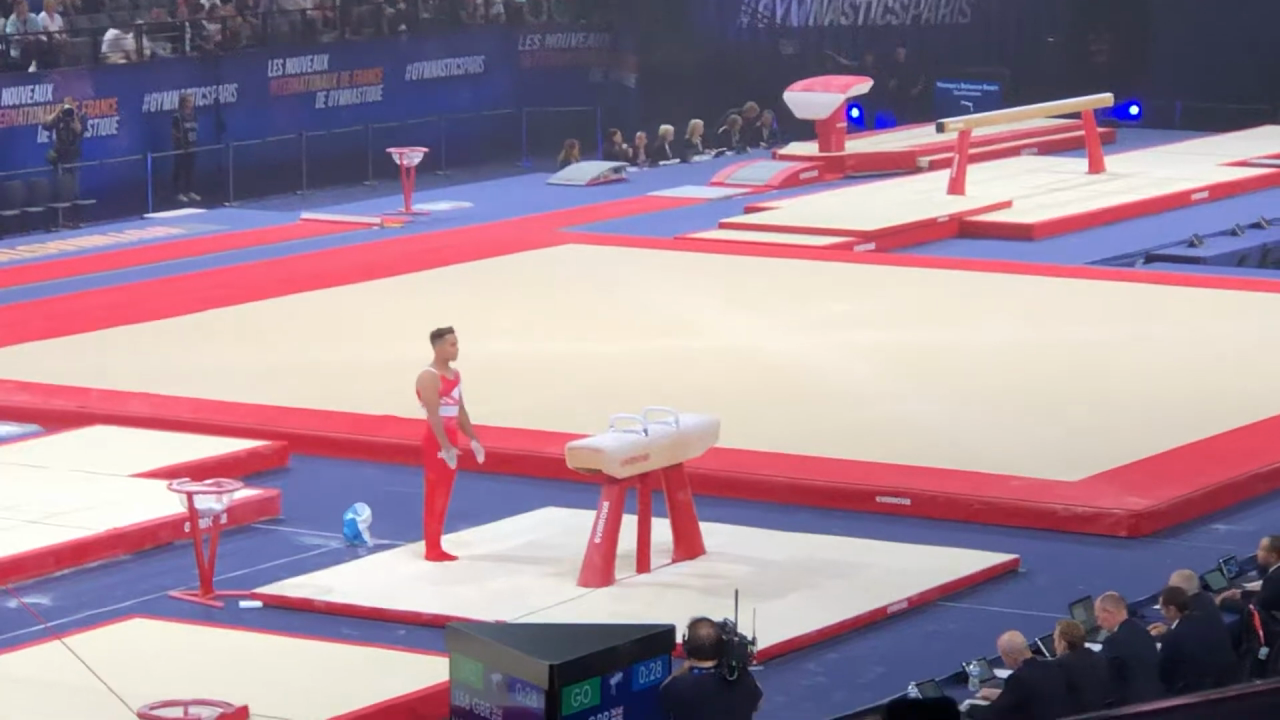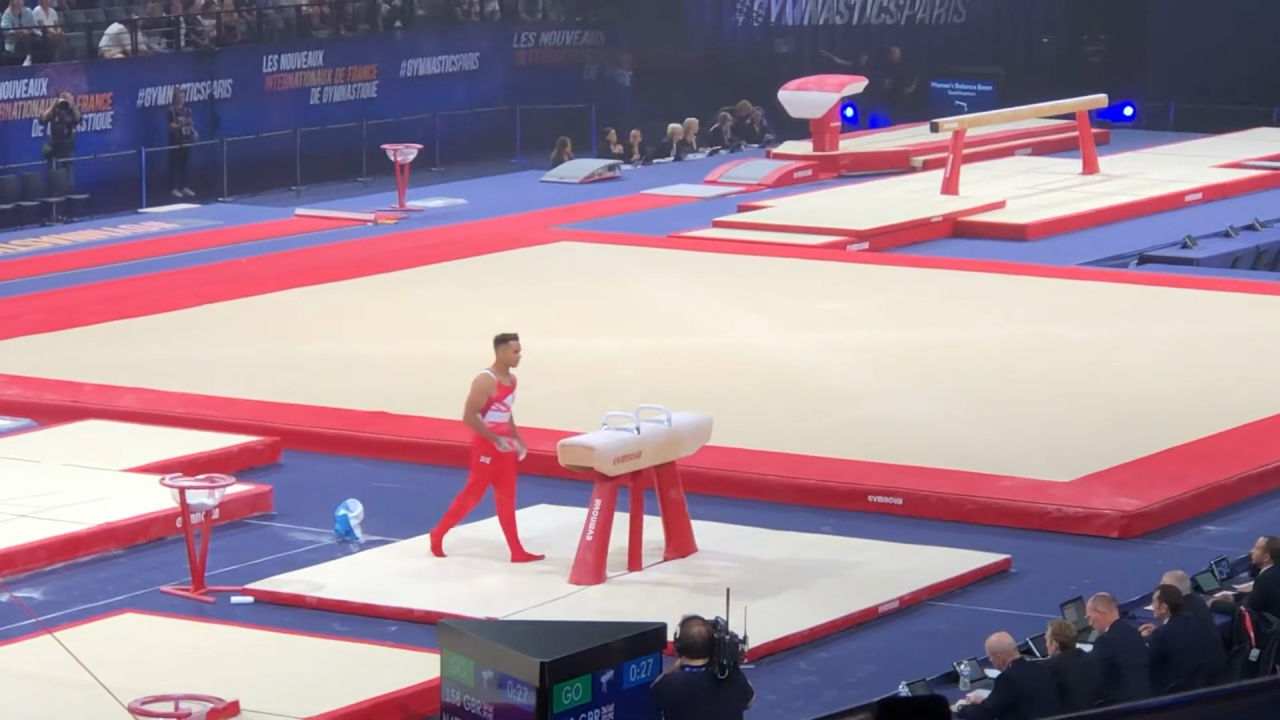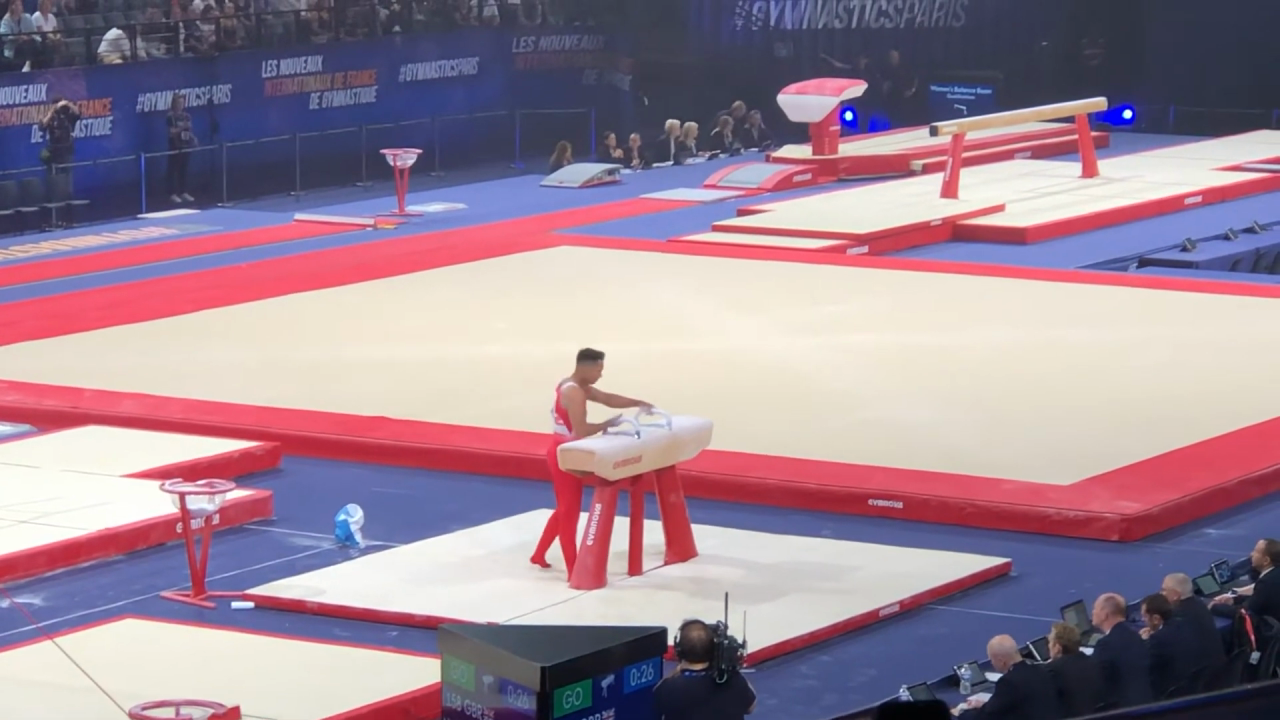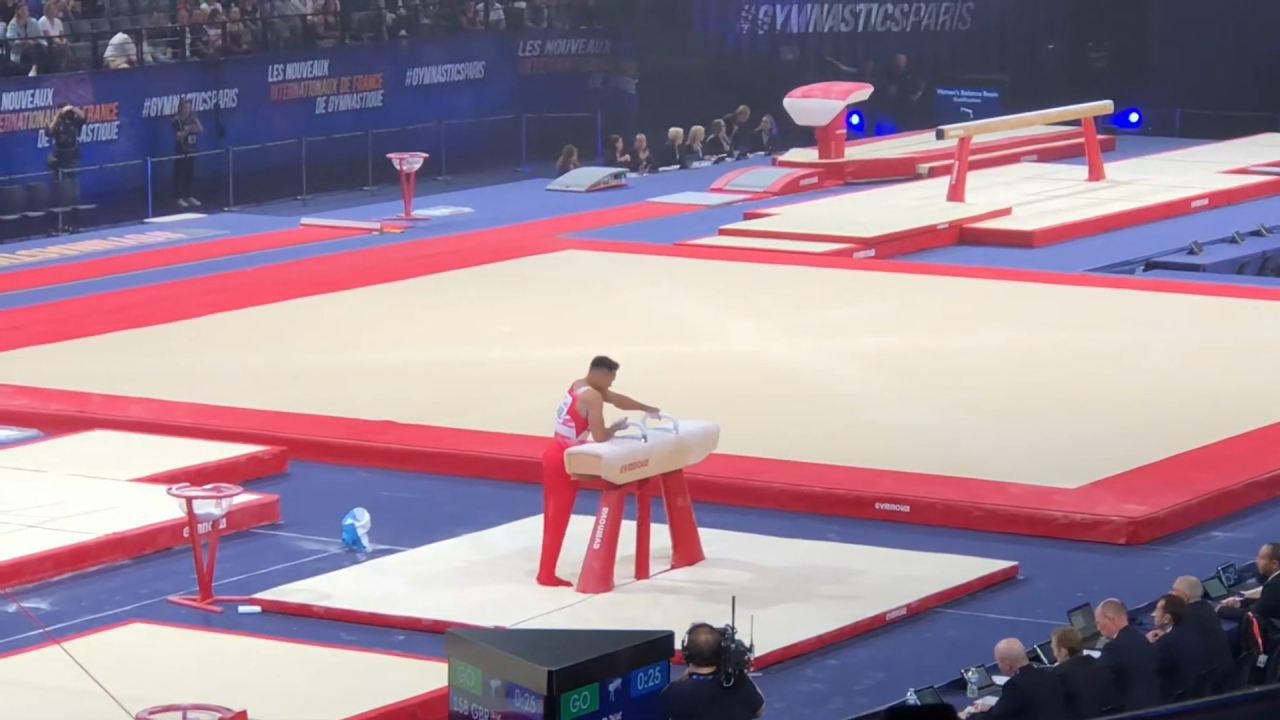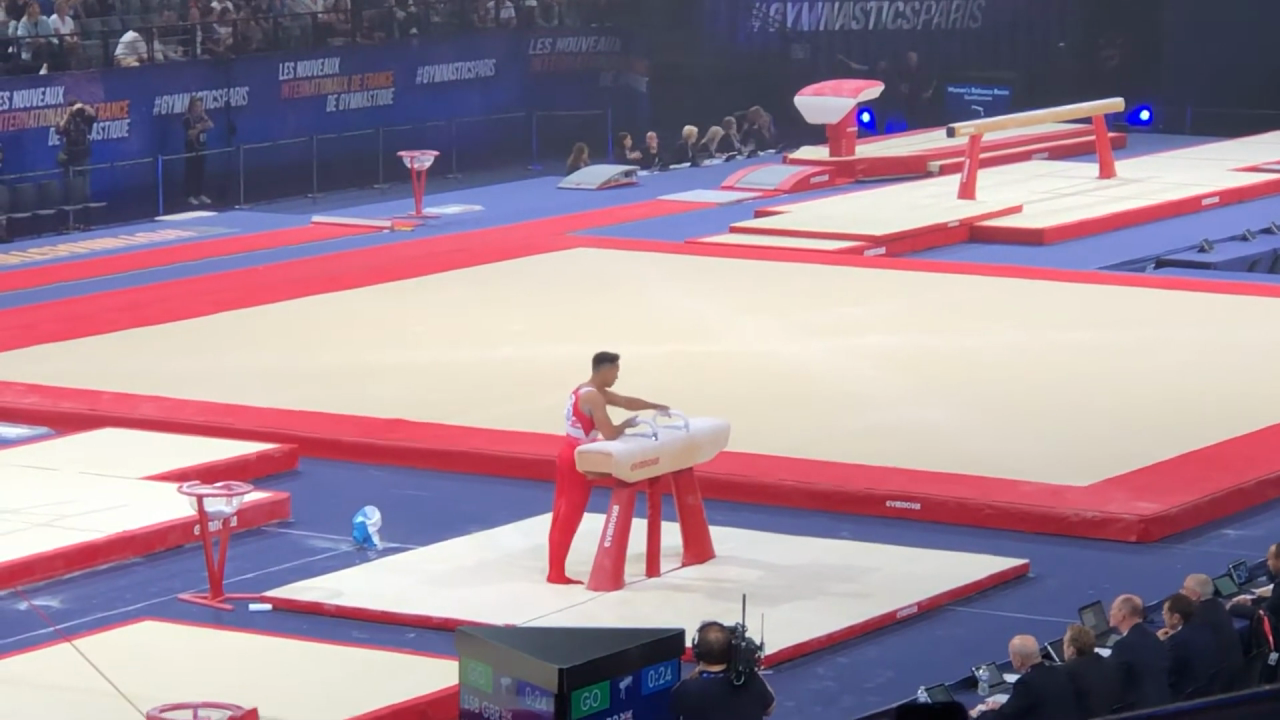
dt=1s
person 1, frame 1
left shoulder: (455, 374)
right shoulder: (428, 377)
right elbow: (433, 416)
left wrist: (473, 440)
right wrist: (445, 447)
left hip: (451, 440)
right hip: (436, 442)
left knee: (443, 497)
right knee: (435, 496)
left ankle: (437, 546)
right ankle: (432, 549)
person 1, frame 2
left shoulder: (512, 380)
right shoulder: (485, 381)
right elbow: (469, 417)
left wrist: (517, 438)
right wrist: (496, 439)
left hip: (505, 446)
right hip: (486, 446)
left knee: (507, 499)
right knee: (472, 496)
left ankle: (516, 551)
right ankle: (439, 534)
person 1, frame 3
left shoulder: (573, 386)
right shoulder: (573, 392)
left elbow: (606, 398)
right elbow: (581, 430)
left wrist: (639, 403)
right wrist: (607, 424)
left knee: (564, 509)
right knee: (570, 512)
left ankle: (540, 553)
right ankle: (573, 570)
person 1, frame 4
left shoulder: (578, 386)
right shoulder: (593, 397)
left elbow: (616, 399)
right elbow: (600, 436)
left wrist: (646, 408)
right wrist: (617, 427)
left hip: (553, 454)
right hip: (563, 461)
left knee: (553, 516)
right knee: (558, 519)
left ankle: (546, 572)
right ankle: (547, 574)
person 1, frame 5
left shoulder: (586, 390)
right shoulder: (594, 397)
left elbow: (624, 401)
right elbow: (609, 434)
left wrist: (656, 407)
right wrist: (627, 424)
left hip: (568, 456)
right hip: (577, 461)
left knee: (562, 515)
right knee: (570, 518)
left ankle: (555, 570)
right ankle: (557, 573)
